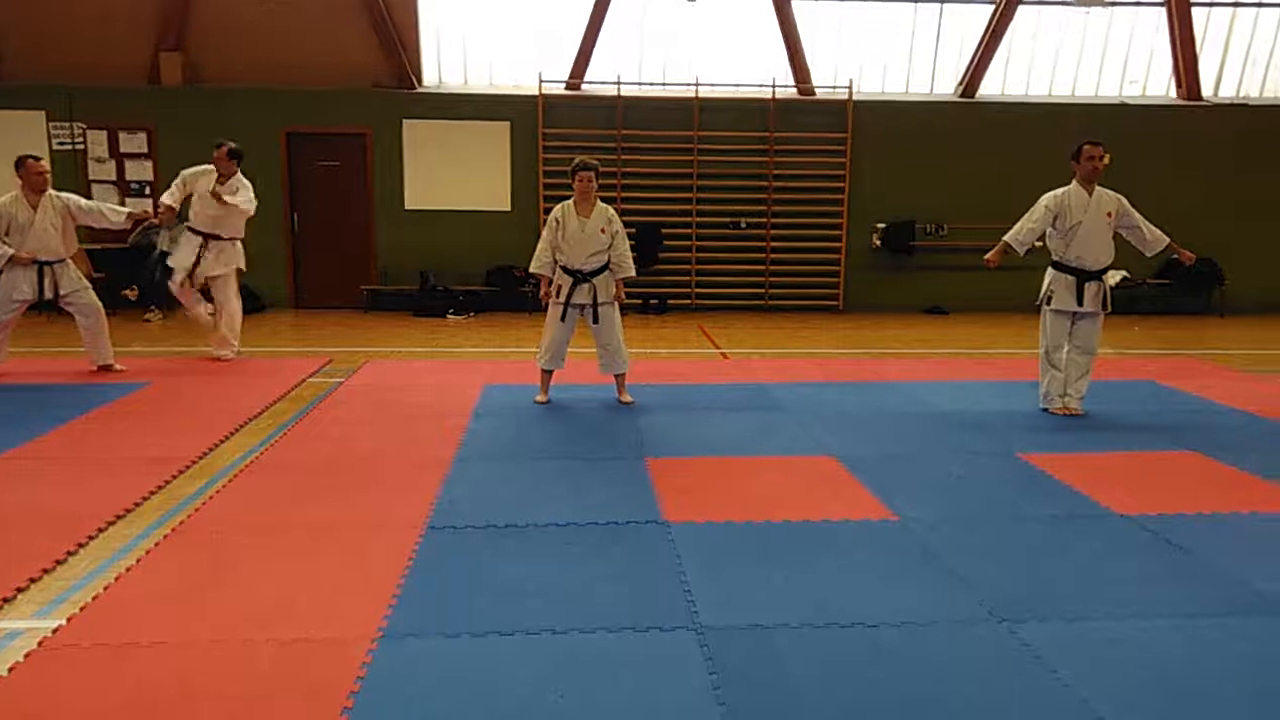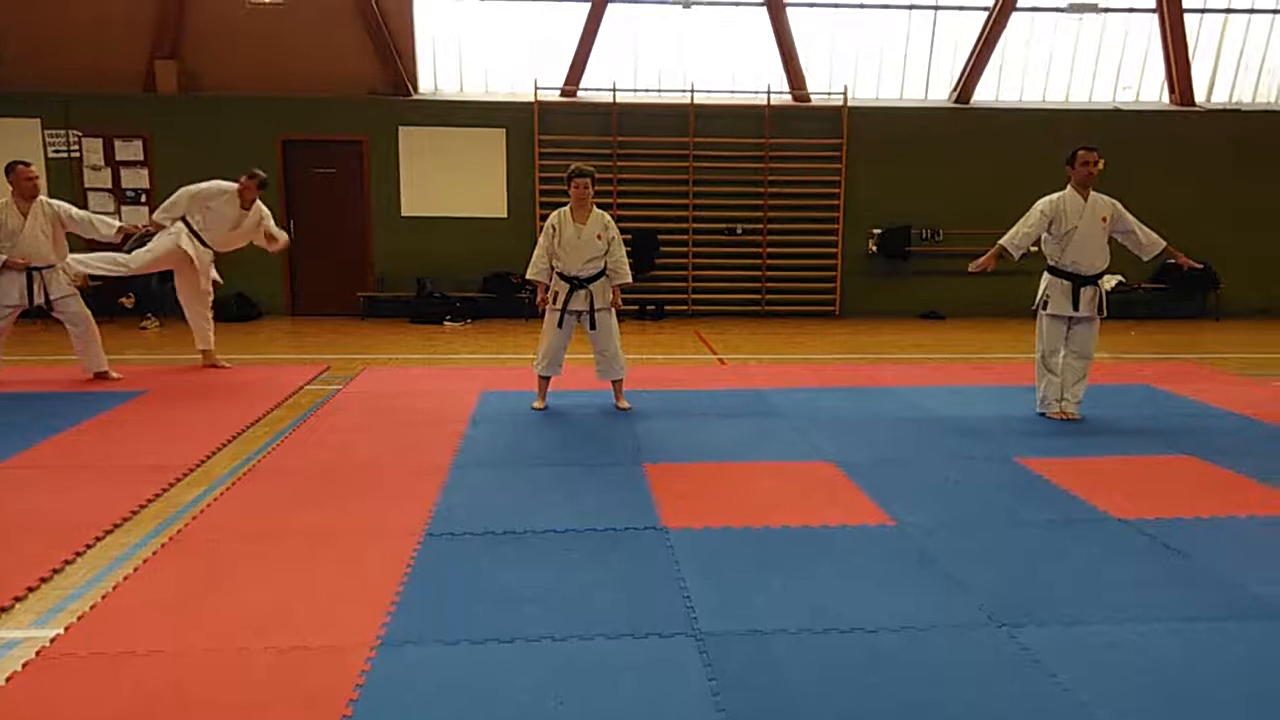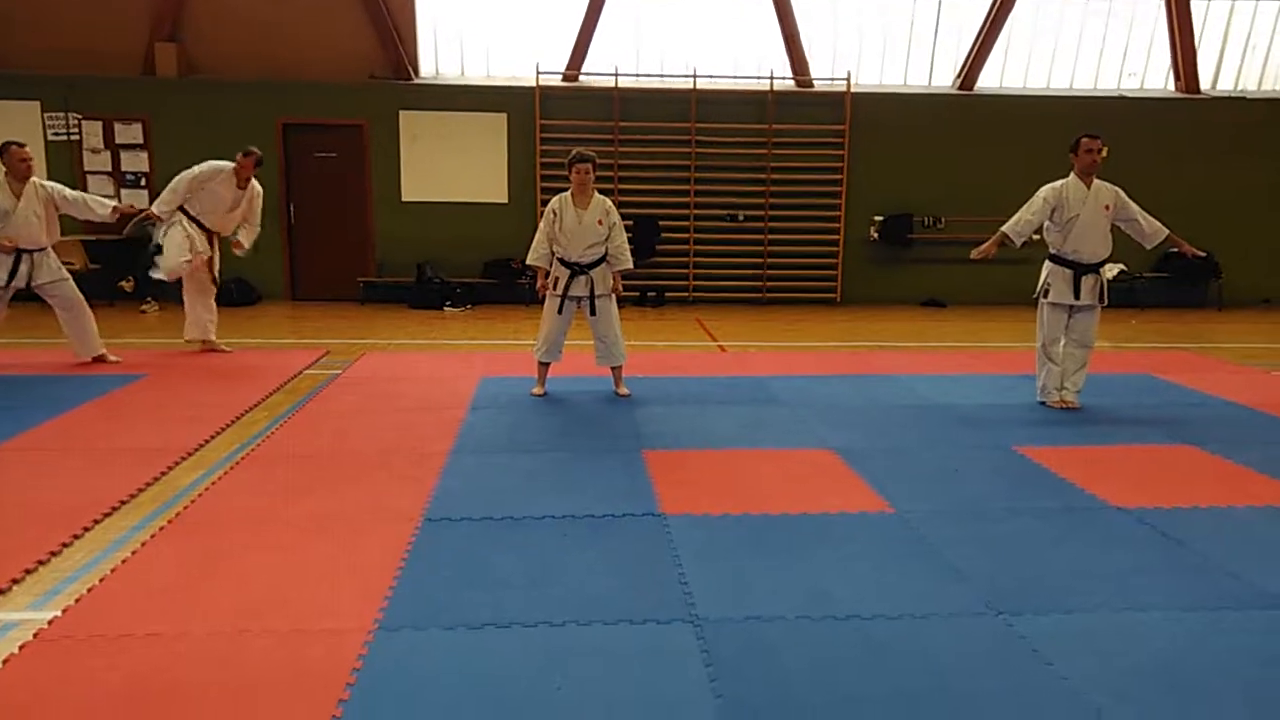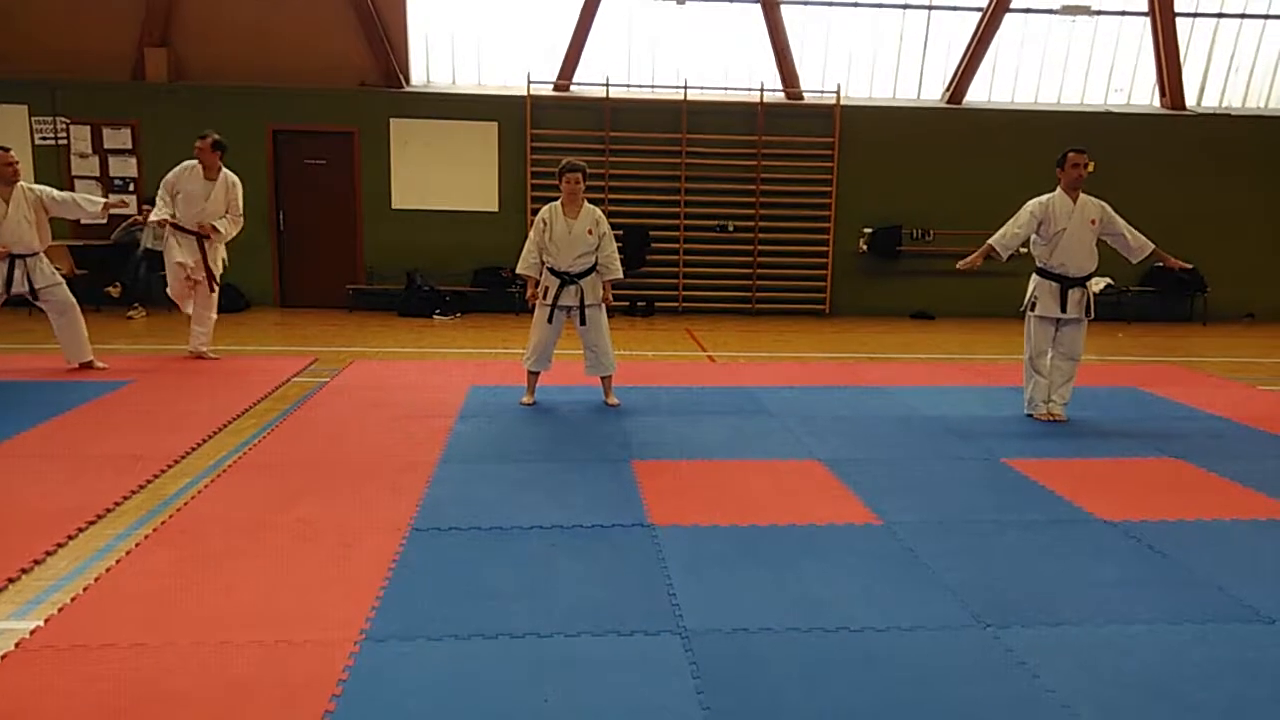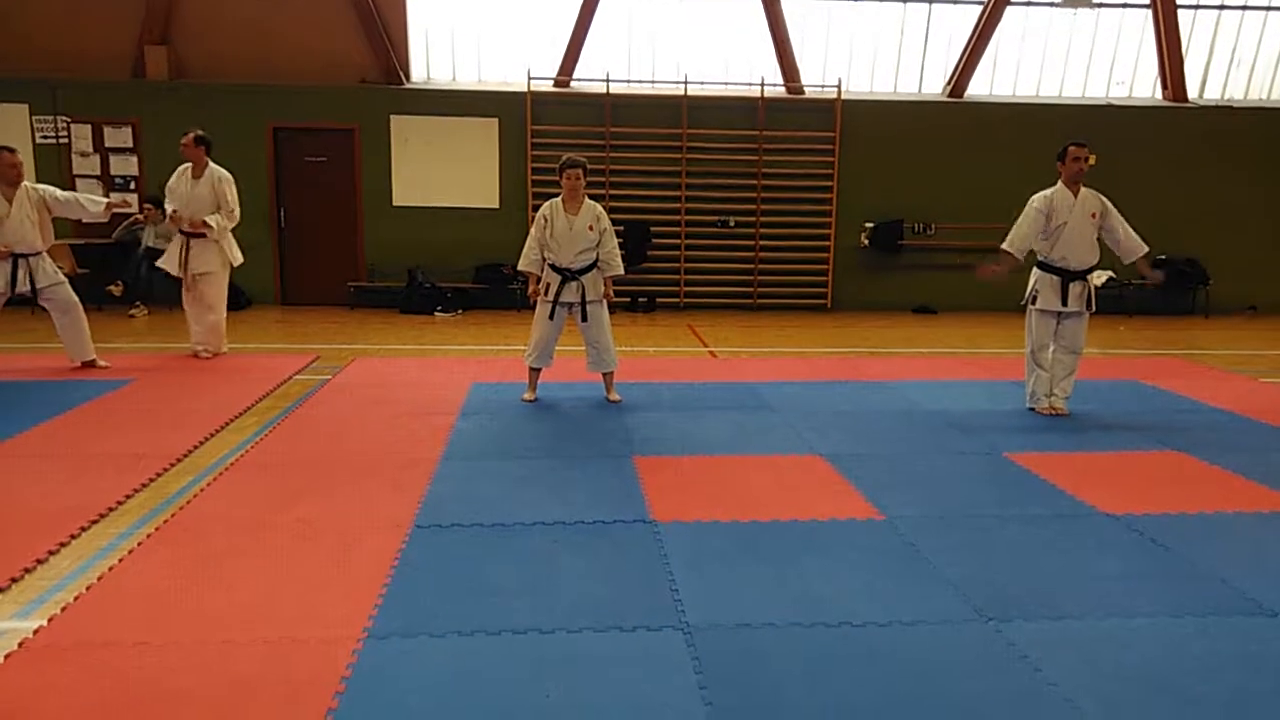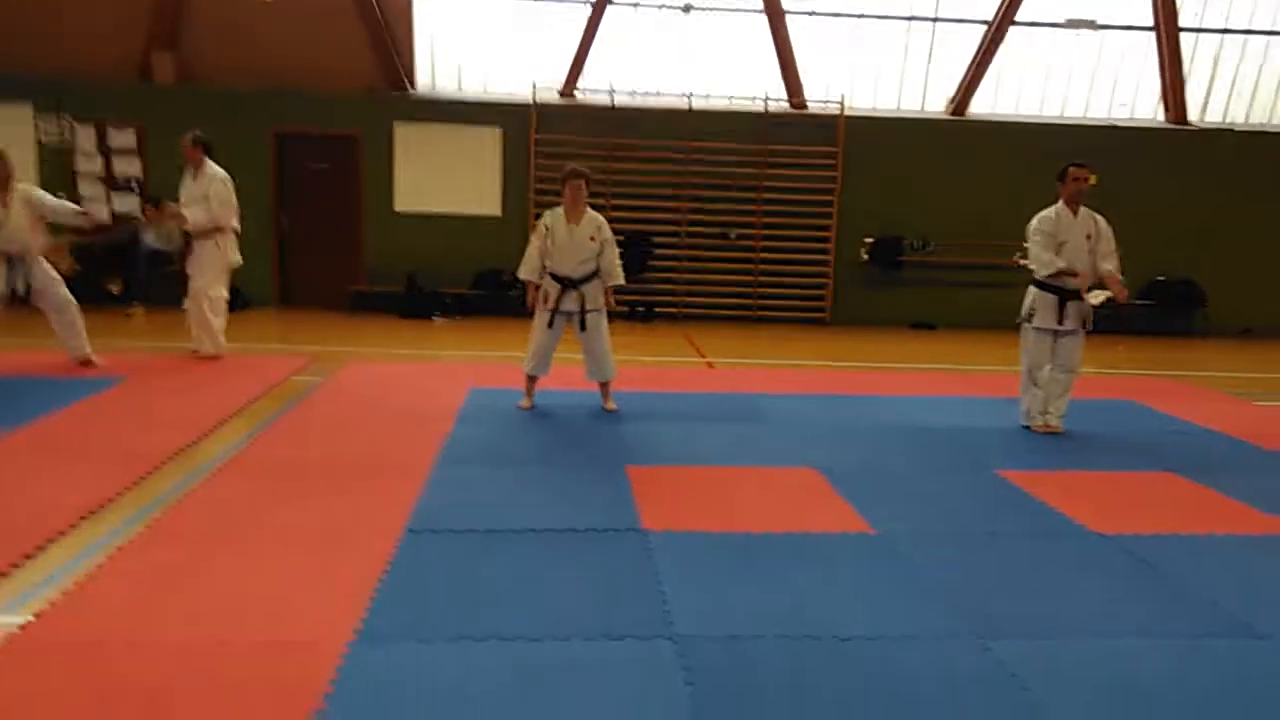
dt=0.3s
person 1, frame 1
left shoulder: (1114, 202)
right shoulder: (1057, 200)
left elbow: (1143, 230)
right elbow: (1029, 226)
left wrist: (1179, 252)
right wrist: (998, 252)
left hip: (1094, 286)
right hip: (1062, 282)
left knee: (1084, 347)
right knee: (1053, 345)
left ankle: (1072, 398)
right ankle: (1052, 399)
person 1, frame 2
left shoulder: (1109, 207)
right shoulder: (1052, 204)
left elbow: (1139, 234)
right elbow: (1024, 231)
left wrist: (1176, 255)
right wrist: (992, 255)
left hip: (1090, 290)
right hip: (1058, 286)
left knee: (1081, 352)
right knee: (1050, 349)
left ankle: (1069, 403)
right ankle: (1050, 403)
person 1, frame 3
left shoulder: (1112, 194)
right shoulder: (1055, 192)
left elbow: (1142, 222)
right elbow: (1026, 218)
left wrist: (1181, 244)
right wrist: (994, 242)
left hip: (1091, 278)
right hip: (1059, 275)
left knee: (1081, 340)
right knee: (1050, 338)
left ankle: (1069, 391)
right ankle: (1050, 391)
person 1, frame 4
left shoulder: (1098, 209)
right shoulder: (1042, 206)
left elbow: (1128, 236)
right elbow: (1013, 231)
left wrist: (1166, 259)
right wrist: (980, 254)
left hip: (1078, 292)
right hip: (1046, 288)
left knee: (1068, 353)
right knee: (1038, 351)
left ankle: (1056, 404)
right ankle: (1037, 404)
person 1, frame 5
left shoulder: (1099, 203)
right shoulder: (1044, 200)
left elbow: (1122, 236)
right elbow: (1023, 234)
left wrist: (1146, 270)
right wrist: (1003, 264)
left hip: (1079, 284)
right hip: (1048, 281)
left knee: (1071, 347)
right knee: (1039, 345)
left ankle: (1058, 397)
right ankle: (1037, 398)
person 1, frame 6
left shoulder: (1096, 223)
right shoulder: (1045, 220)
left elbow: (1107, 258)
right elbow: (1043, 260)
left wrist: (1111, 280)
right wrist: (1077, 275)
left hip: (1077, 304)
right hip: (1045, 300)
left knee: (1066, 365)
right knee: (1036, 363)
left ankle: (1053, 416)
right ankle: (1034, 416)
person 2, frame 1
left shoulder: (608, 215)
right shoulder: (559, 214)
left elbow: (620, 252)
right elbow: (547, 250)
left wrist: (620, 286)
right wrist: (544, 284)
left hip: (600, 285)
right hip: (566, 284)
left knee: (612, 340)
right knee: (554, 339)
left ankle: (621, 390)
right ankle: (544, 390)
person 2, frame 2
left shoulder: (604, 221)
right shoulder: (556, 220)
left elbow: (616, 258)
right elbow: (543, 256)
left wrist: (616, 293)
right wrist: (541, 291)
left hip: (597, 291)
right hip: (563, 290)
left knee: (609, 345)
right knee: (551, 345)
left ankle: (619, 396)
right ankle: (541, 396)
person 2, frame 3
left shoulder: (606, 207)
right shoulder: (557, 205)
left elbow: (617, 244)
right elbow: (544, 242)
left wrist: (617, 278)
right wrist: (541, 276)
left hip: (597, 277)
right hip: (563, 276)
left knee: (609, 332)
right knee: (550, 331)
left ankle: (618, 383)
right ankle: (541, 383)
person 2, frame 4
left shoulder: (596, 216)
right shoulder: (547, 214)
left elbow: (607, 253)
right elbow: (534, 250)
left wrist: (607, 288)
right wrist: (531, 285)
left hip: (587, 287)
right hip: (553, 285)
left knee: (598, 341)
right knee: (540, 340)
left ankle: (608, 392)
right ankle: (530, 391)
person 2, frame 5
left shoulder: (596, 212)
right shoulder: (548, 211)
left elbow: (608, 250)
right elbow: (535, 247)
left wrist: (608, 284)
right wrist: (532, 282)
left hip: (588, 283)
right hip: (554, 282)
left knee: (600, 337)
right knee: (542, 336)
left ankle: (609, 388)
right ankle: (532, 388)
person 2, frame 6
left shoulder: (598, 223)
right shoulder: (549, 220)
left elbow: (609, 259)
right elbow: (535, 255)
left wrist: (609, 293)
right wrist: (532, 289)
left hip: (588, 292)
right hip: (554, 290)
left knee: (598, 346)
right knee: (540, 344)
left ankle: (607, 397)
right ankle: (528, 395)
person 3, frame 1
left shoulder: (243, 186)
right shoulder: (204, 173)
left elbow: (246, 209)
right elbow: (182, 182)
left wrist: (224, 201)
right wrist: (169, 203)
left hip: (224, 247)
right hip: (195, 241)
left knee: (226, 301)
right knee: (180, 285)
left ankle: (227, 348)
right ankle: (205, 316)
person 3, frame 2
left shoulder: (261, 215)
right shoulder: (222, 190)
left elbow: (273, 241)
right elbow: (188, 195)
left wrist: (277, 238)
right wrist: (162, 217)
left hip: (202, 255)
right hip: (183, 237)
left knee: (200, 304)
right knee: (137, 261)
left ankle: (209, 355)
right ankle: (77, 264)
person 3, frame 3
left shoulder: (255, 192)
right shoulder: (215, 169)
left elbow: (251, 225)
right elbow: (183, 182)
left wrist: (240, 242)
right wrist: (161, 208)
left hip: (209, 237)
right hip: (185, 224)
left knee: (206, 289)
right knee: (175, 265)
left ankle: (207, 339)
person 3, frame 4
left shoulder: (231, 182)
right shoulder: (185, 170)
left elbow: (235, 218)
right elbow: (165, 191)
left wrist: (215, 228)
right wrist: (162, 214)
left hip: (208, 245)
right hip: (180, 239)
left knee: (207, 299)
right knee: (179, 289)
left ankle: (199, 346)
person 3, frame 5
left shoulder: (220, 177)
right shoulder: (181, 172)
left elbow: (231, 214)
right elbow: (171, 197)
left wrist: (205, 223)
right wrist: (172, 213)
left hip: (213, 246)
right hip: (186, 244)
left knee: (212, 299)
right knee: (191, 298)
left ankle: (212, 345)
right ankle: (202, 344)
person 3, frame 6
left shoulder: (216, 177)
right shoulder: (190, 175)
left elbow: (215, 213)
right elbow: (188, 207)
left wrist: (183, 215)
right wrist: (175, 212)
left hip: (216, 243)
right hip: (199, 243)
left knee: (207, 294)
right knee: (198, 295)
left ankle: (213, 346)
right ankle: (205, 344)
person 4, frame 1
left shoulder: (63, 202)
left elbow: (94, 210)
left wrist: (129, 214)
left hip: (60, 271)
right hip: (23, 274)
left knee: (92, 310)
left ankle: (104, 360)
person 4, frame 2
left shoulder: (53, 208)
left elbow: (85, 220)
left wrist: (120, 228)
left hip: (50, 277)
left knee: (81, 319)
left ankle: (99, 368)
person 4, frame 3
left shoulder: (46, 190)
left elbow: (79, 201)
left wrist: (115, 207)
left hip: (41, 261)
left knee: (72, 302)
left ankle: (96, 352)
person 4, frame 4
left shoulder: (35, 194)
left elbow: (68, 201)
left wrist: (105, 204)
left hip: (34, 266)
left knee: (65, 306)
left ankle: (84, 358)
person 4, frame 5
left shoulder: (38, 193)
left elbow: (71, 201)
left wrist: (107, 204)
left hip: (36, 265)
left knee: (68, 304)
left ankle: (86, 357)
person 4, frame 6
left shoulder: (28, 194)
left elbow: (54, 206)
left wrist: (80, 213)
left hip: (31, 264)
left knee: (63, 304)
left ankle: (82, 353)
